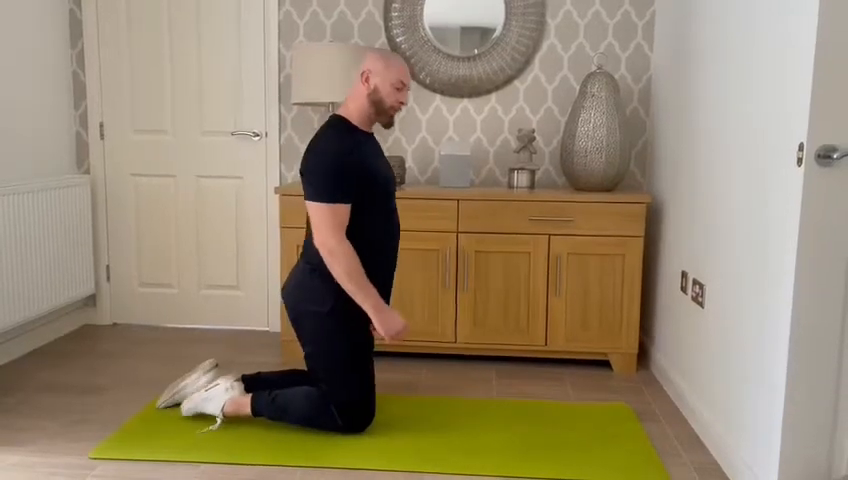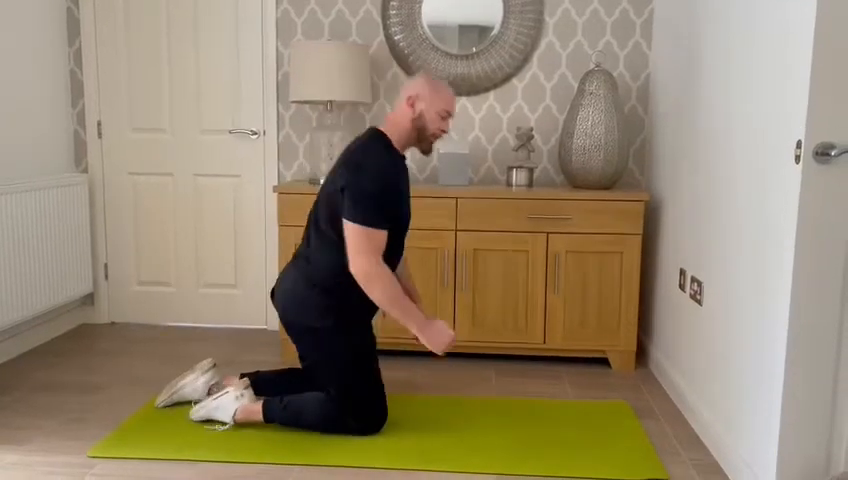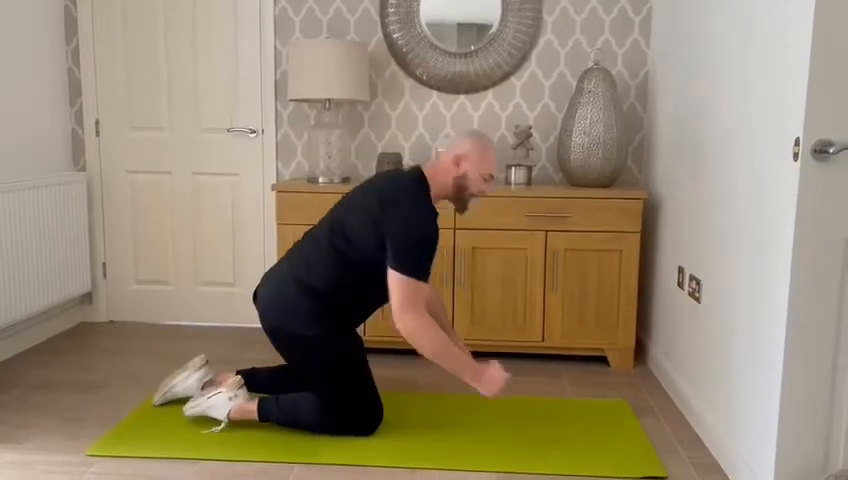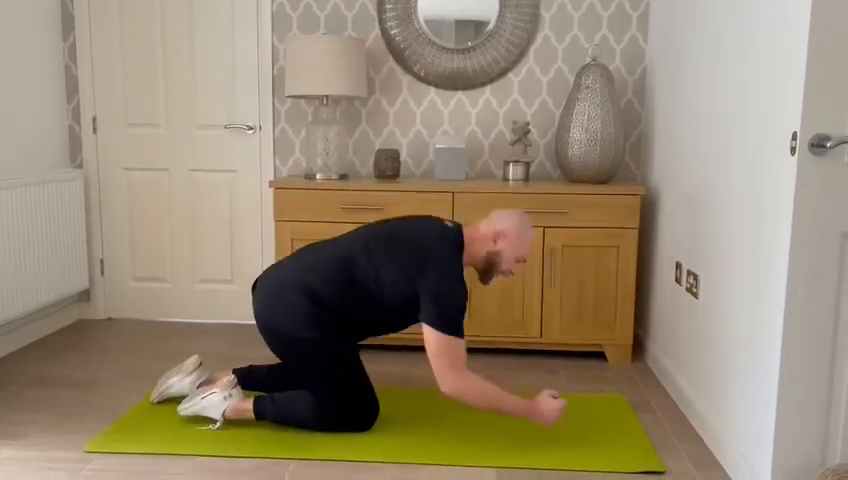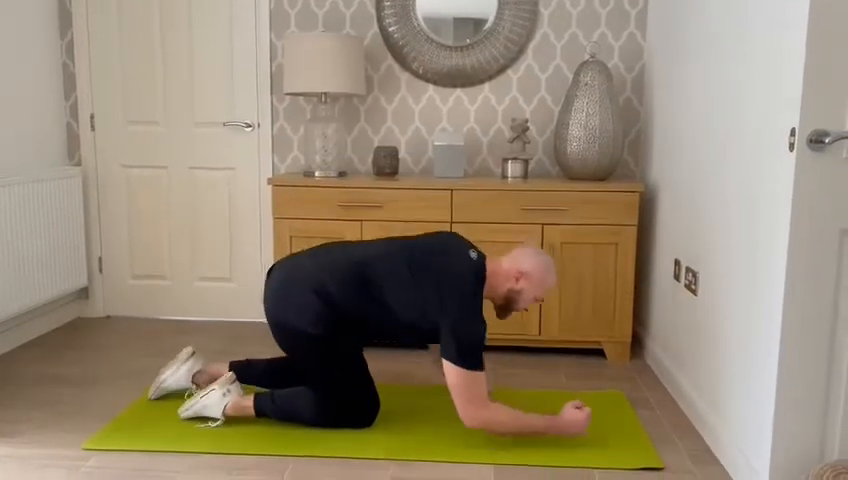
dt=0.2s
person 1, frame 1
left shoulder: (363, 140)
right shoulder: (334, 148)
right elbow: (330, 242)
left wrist: (376, 302)
right wrist: (379, 311)
left hip: (333, 296)
right hip: (327, 300)
left knee: (328, 383)
right knee: (352, 411)
left ankle: (220, 382)
right ankle: (231, 401)
person 1, frame 2
left shoulder: (380, 151)
right shoulder: (376, 167)
left elbow: (383, 250)
right elbow: (364, 265)
left wrist: (414, 301)
right wrist: (423, 327)
left hip: (310, 293)
right hip: (319, 305)
left knee: (325, 380)
right knee: (364, 415)
left ankle: (221, 381)
right ankle: (238, 406)
person 1, frame 3
left shoulder: (409, 187)
right shoulder: (415, 217)
left elbow: (420, 286)
right elbow: (409, 321)
left wrist: (451, 340)
right wrist: (477, 374)
left hip: (284, 294)
right hip: (300, 311)
left knee: (316, 374)
right knee: (361, 414)
left ankle: (218, 381)
right ankle: (235, 405)
person 1, frame 4
left shoulder: (443, 235)
right shoulder: (444, 275)
left elbow: (445, 334)
right elbow: (452, 382)
left wrist: (472, 379)
right wrist: (532, 410)
left hip: (280, 290)
right hip: (293, 310)
left knee: (316, 376)
right knee: (355, 410)
left ankle: (208, 379)
right ankle: (231, 405)
person 1, frame 5
left shoulder: (464, 254)
right shoulder: (461, 306)
right elbow: (475, 415)
left wrist: (462, 368)
right wrist: (560, 424)
left hip: (293, 276)
right hip: (305, 303)
left knee: (310, 371)
right knee: (356, 407)
left ankle: (198, 371)
right ankle: (232, 400)
